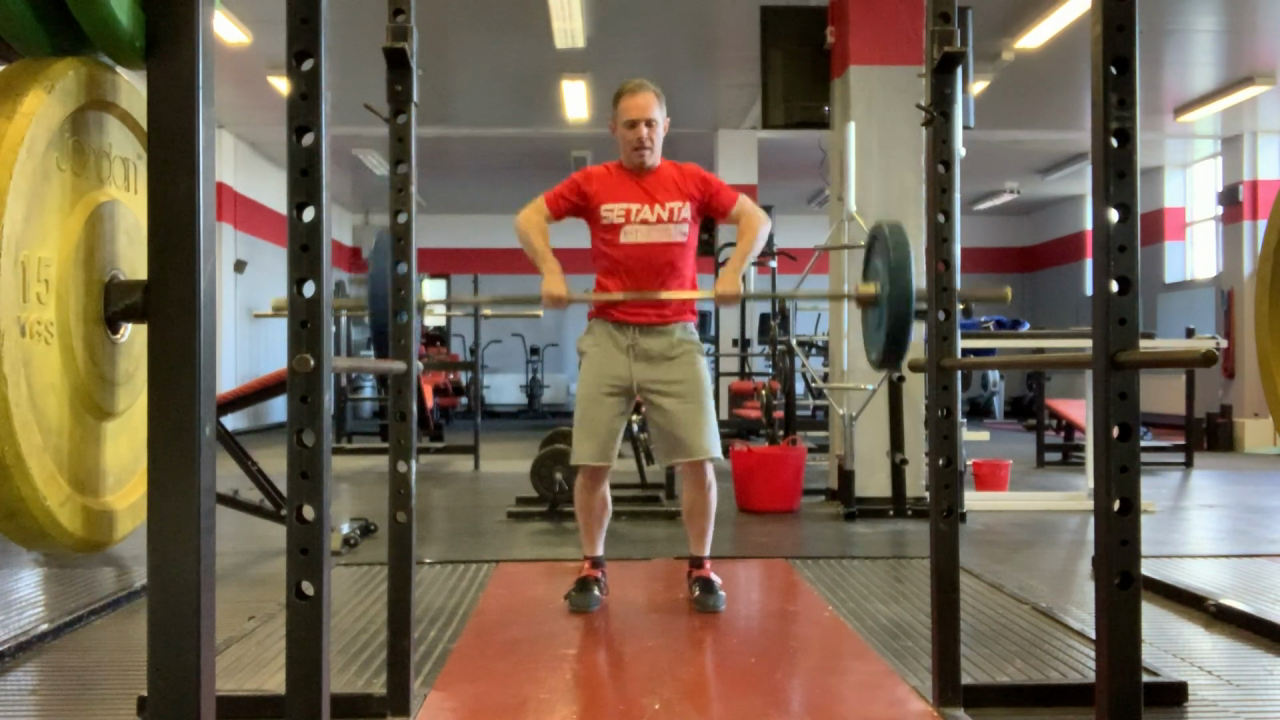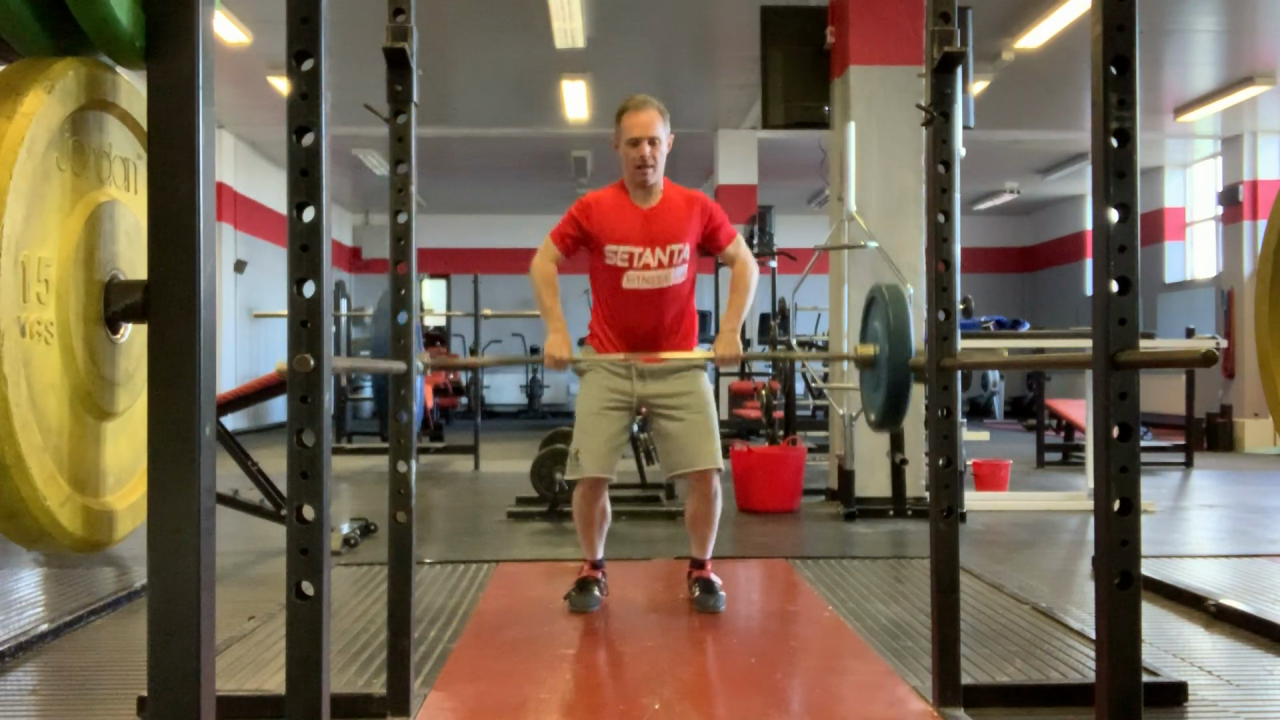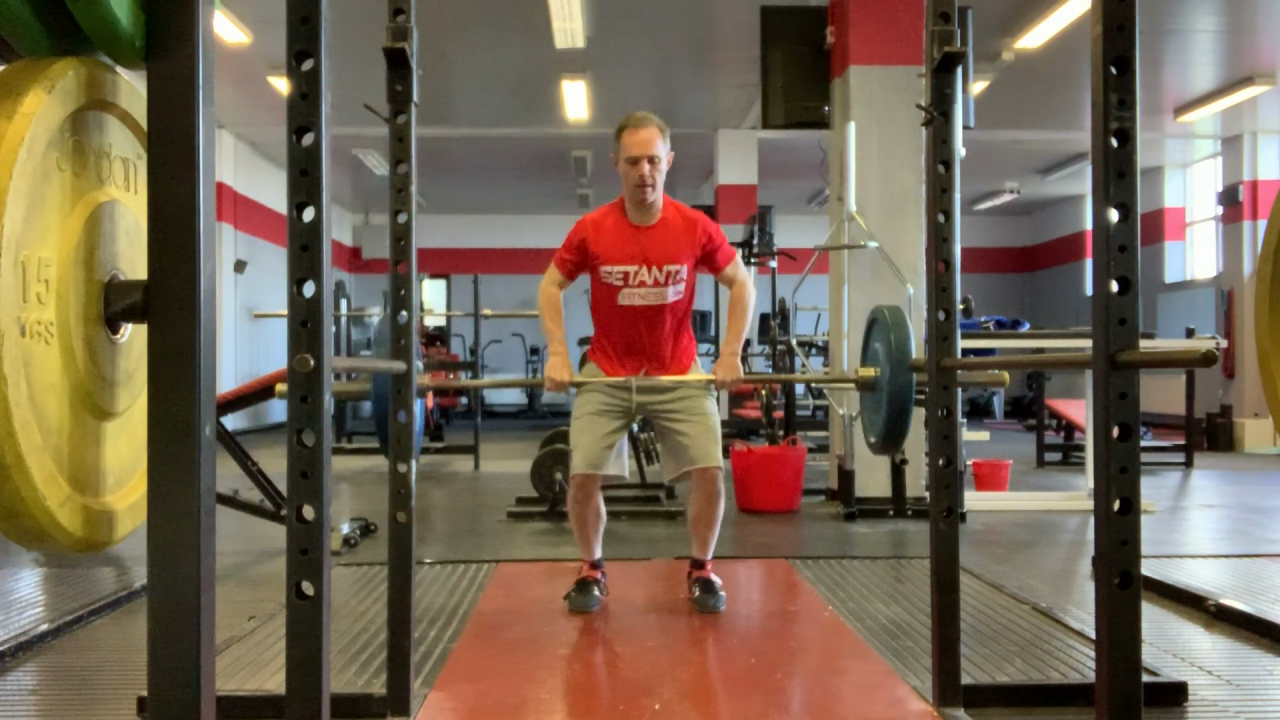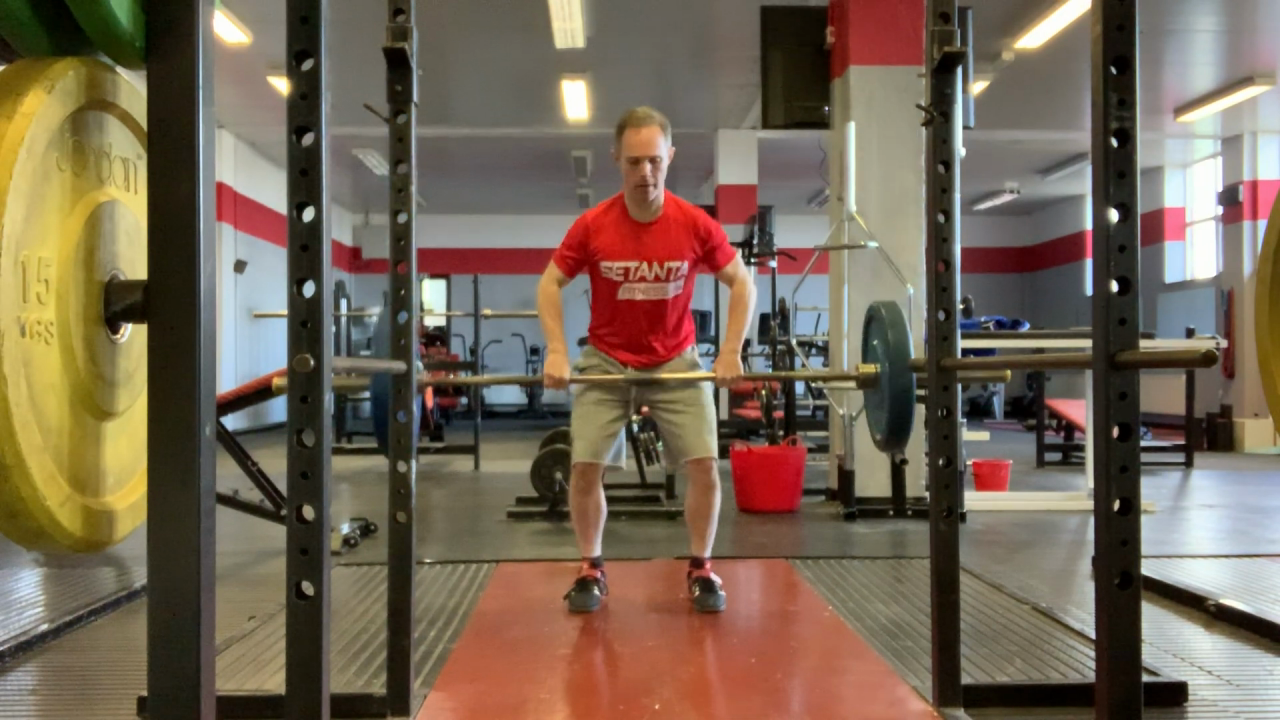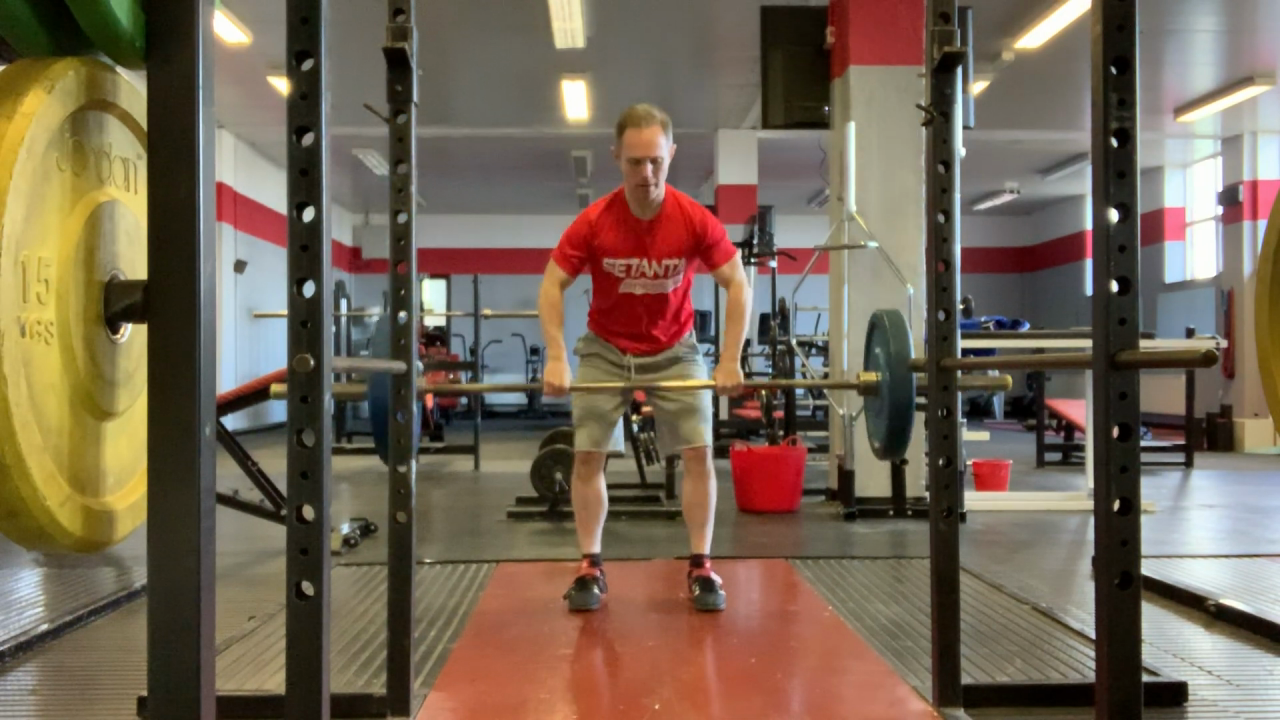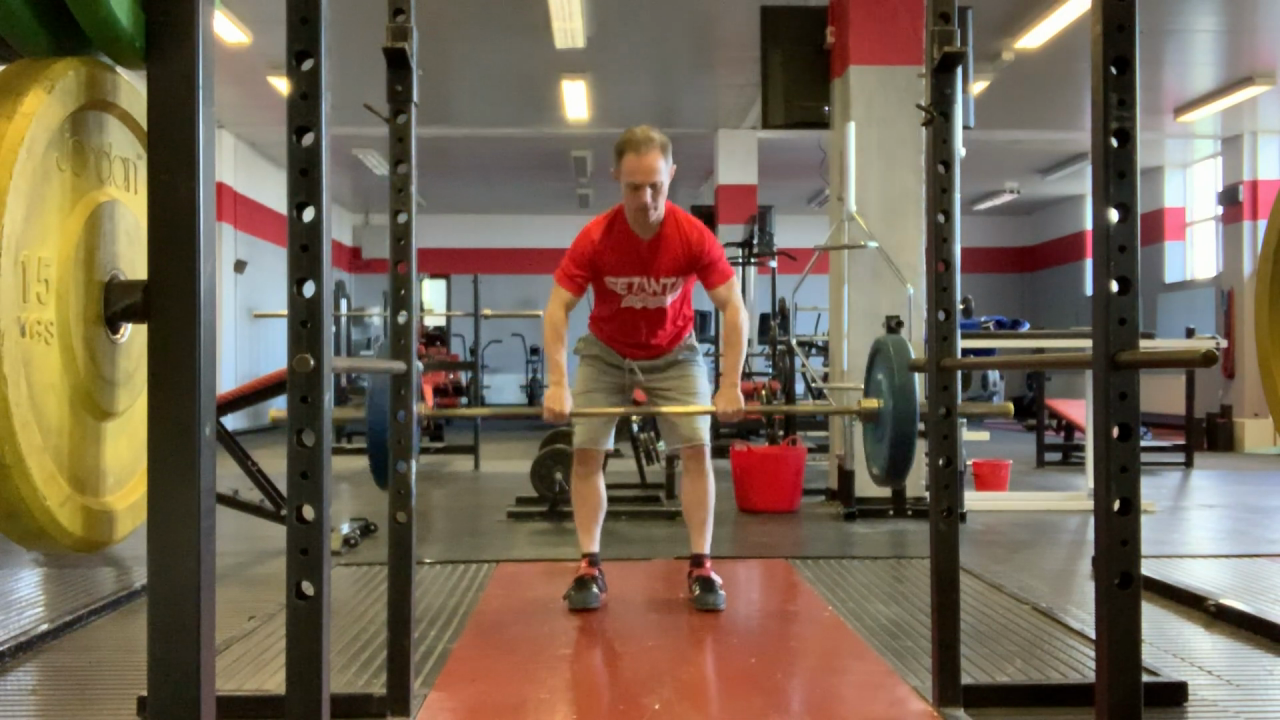
dt=0.1s
person 1, frame 1
left shoulder: (692, 180)
right shoulder: (592, 183)
left elbow: (757, 219)
right elbow: (528, 219)
left wrist: (735, 270)
right wrist: (550, 271)
left hip: (674, 340)
right hip: (608, 338)
left knee: (696, 460)
right knee: (591, 464)
left ankle: (700, 568)
right ankle: (592, 568)
person 1, frame 2
left shoulder: (698, 209)
right shoulder: (591, 210)
left elbow: (744, 263)
right elbow: (543, 263)
left wrist: (730, 334)
right wrist: (555, 332)
left hip: (680, 365)
right hip: (607, 365)
left knee: (706, 471)
right knee: (589, 477)
left ankle: (700, 570)
right ankle: (592, 570)
person 1, frame 3
left shoulder: (696, 227)
right shoulder: (591, 229)
left elbow: (741, 283)
right elbow: (551, 284)
left wrist: (730, 356)
right wrist: (557, 355)
left hip: (679, 376)
right hip: (605, 376)
left knee: (709, 472)
right knee: (581, 477)
left ankle: (701, 570)
right ankle: (591, 570)
person 1, frame 4
left shoulder: (696, 223)
right shoulder: (592, 224)
left elbow: (741, 282)
right elbow: (551, 283)
left wrist: (731, 354)
right wrist: (555, 353)
left hip: (676, 363)
right hip: (605, 362)
left knee: (703, 462)
right knee: (586, 466)
left ankle: (700, 569)
right ankle: (591, 569)
person 1, frame 5
left shoulder: (695, 219)
right shoulder: (593, 221)
left elbow: (737, 284)
right elbow: (552, 285)
left wrist: (731, 360)
right wrist: (555, 357)
left hip: (674, 351)
right hip: (605, 351)
left knee: (698, 452)
right knee: (588, 456)
left ankle: (700, 567)
right ankle: (590, 567)
person 1, frame 6
left shoulder: (694, 236)
right shoulder: (594, 238)
left elbow: (733, 308)
right elbow: (557, 308)
left wrist: (730, 386)
right wrist: (557, 384)
left hip: (674, 352)
right hip: (603, 353)
left knee: (696, 447)
right knee: (586, 453)
left ankle: (700, 567)
right ankle: (590, 567)
